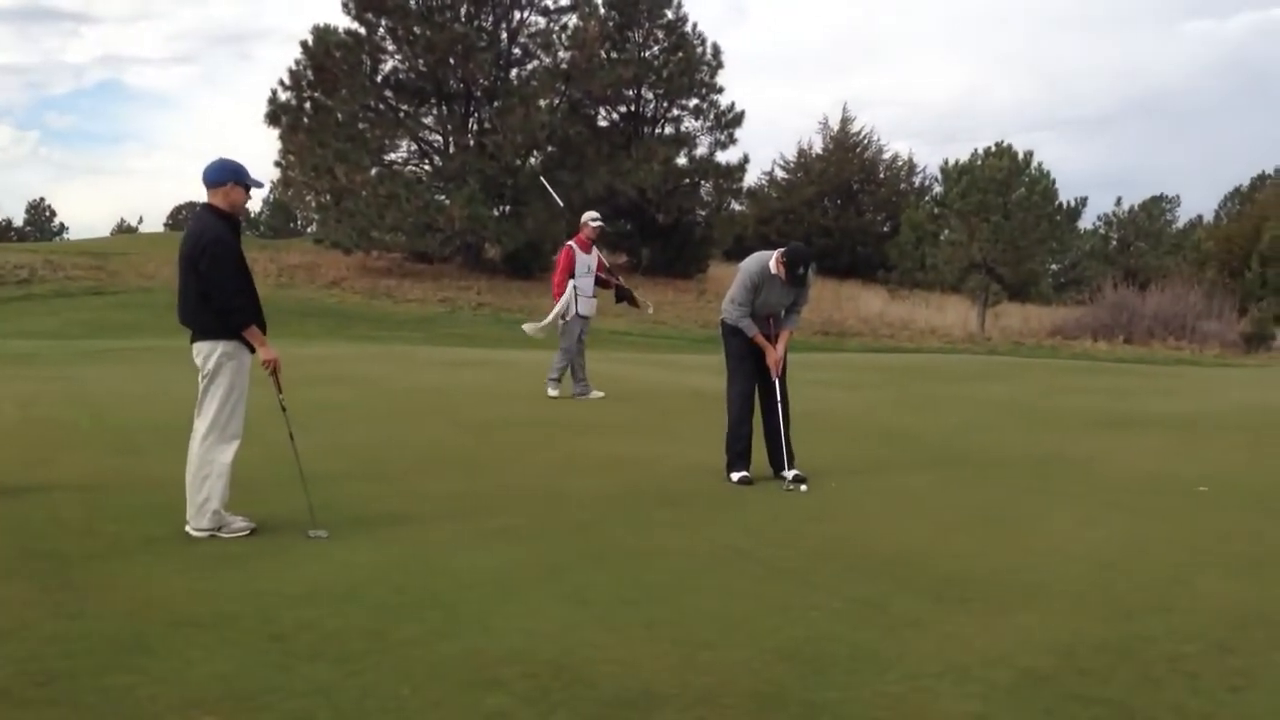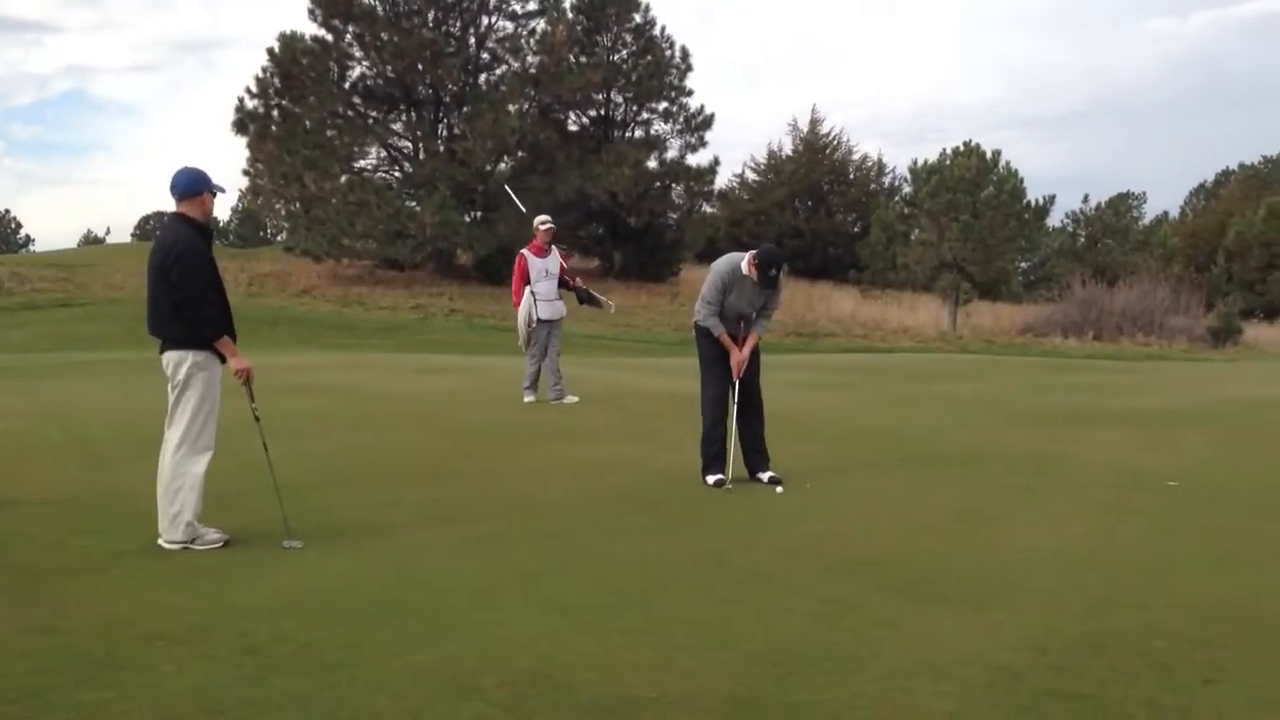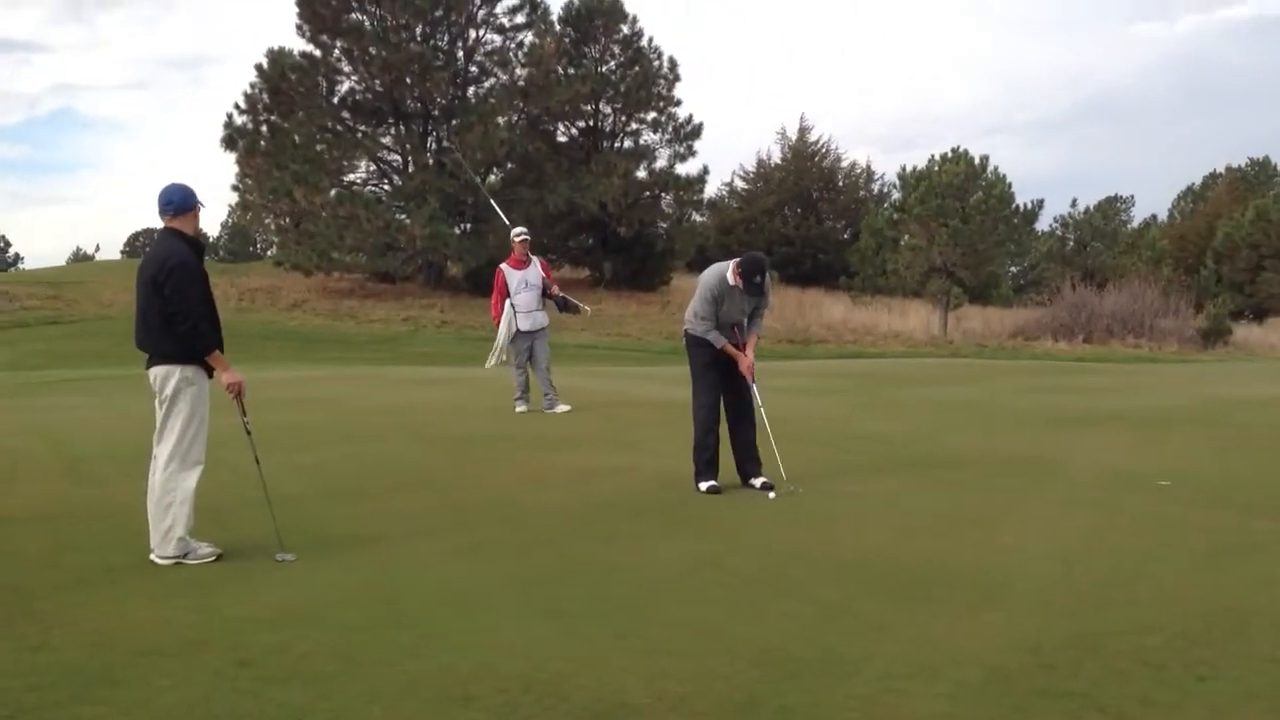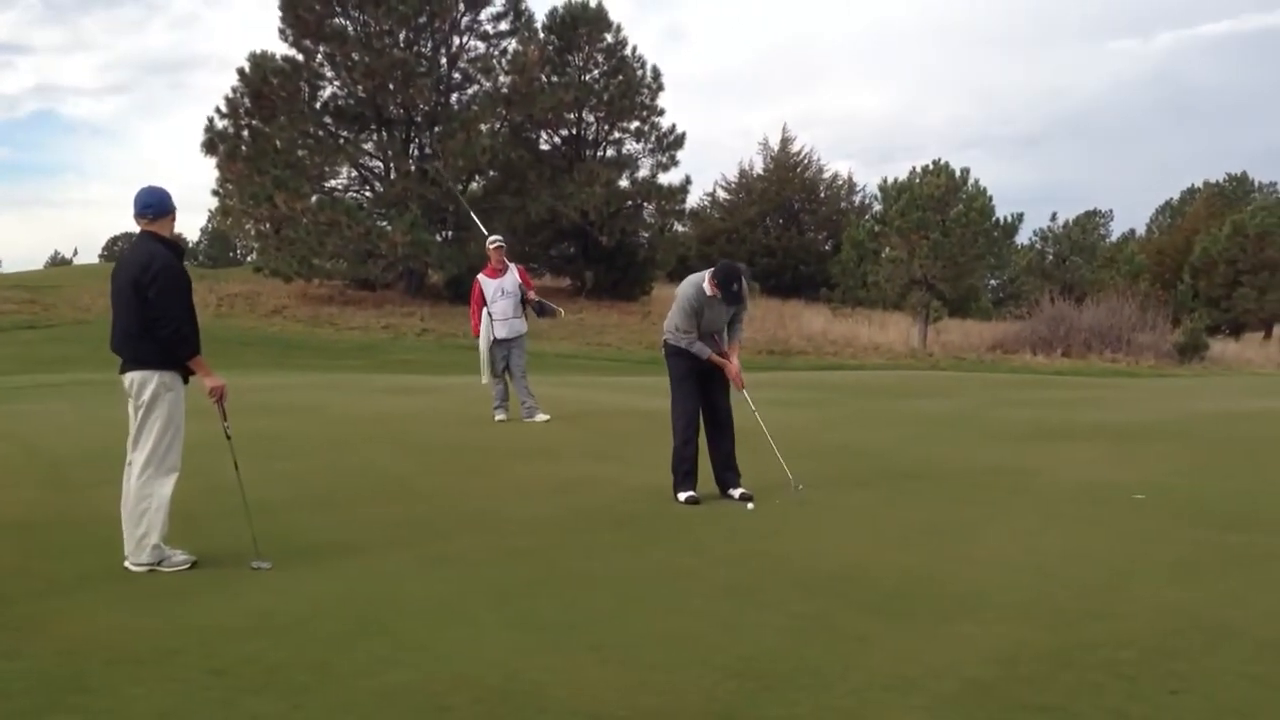
dt=0.4s
person 1, frame 1
left shoulder: (202, 228)
right shoulder: (216, 234)
right elbow: (228, 299)
right wrist: (261, 343)
left hip: (211, 338)
right hip: (224, 342)
left knee: (210, 428)
right knee: (217, 430)
left ankle: (204, 512)
right ankle: (206, 517)
person 1, frame 2
left shoulder: (170, 238)
right shoulder: (188, 244)
right elbow: (200, 309)
right wrist: (233, 353)
left hip: (178, 348)
right hip: (194, 352)
left knee: (179, 439)
right knee: (190, 441)
left ankle: (175, 525)
right ankle: (179, 530)
person 1, frame 3
left shoulder: (156, 254)
right shoulder: (181, 258)
right elbow: (192, 323)
right wrist: (224, 368)
left hip: (163, 362)
right hip: (182, 366)
left knee: (167, 453)
right knee: (181, 456)
left ankle: (167, 540)
right ankle: (173, 544)
person 1, frame 4
left shoulder: (127, 258)
right shoulder: (163, 262)
right elbow: (173, 327)
right wrist: (206, 373)
left hip: (135, 367)
right hip: (158, 372)
left knee: (140, 459)
right knee: (155, 463)
left ankle: (140, 547)
right ankle: (146, 551)
person 2, frame 1
left shoulder: (802, 276)
right shoulder: (753, 268)
left elbow: (794, 311)
right elbow: (740, 315)
left wrist: (781, 345)
right wrist: (767, 349)
left hip: (772, 331)
right hip: (739, 328)
left knee: (777, 396)
right knee: (742, 395)
left ankle: (784, 464)
right ankle: (737, 465)
person 2, frame 2
left shoulder: (774, 279)
right shoulder: (724, 269)
left elbow: (764, 316)
right elbow: (708, 314)
left wrist: (747, 349)
right wrist: (732, 350)
left hip: (745, 334)
right hip: (712, 332)
left knee: (751, 399)
right knee: (715, 398)
left ankle: (759, 466)
right ankle: (712, 468)
person 2, frame 3
left shoulder: (762, 282)
right shoulder: (711, 281)
left elbow: (757, 316)
right elbow: (705, 329)
left wrist: (749, 351)
right wrist: (738, 357)
left hip: (735, 340)
right hip: (703, 340)
left knee: (742, 406)
right knee: (707, 405)
left ankle: (751, 472)
right ankle: (705, 475)
person 2, frame 4
left shoulder: (737, 288)
right shoulder: (689, 292)
left elbow: (737, 320)
right elbow: (689, 341)
left wrist: (734, 357)
right wrist: (725, 365)
left hip: (714, 349)
right hip: (682, 350)
left knee: (721, 415)
right knee: (687, 415)
left ankle: (729, 482)
right ankle: (684, 485)
person 3, frame 1
left shoulder: (594, 251)
right shoulder: (570, 248)
left elbow: (597, 275)
right elbow: (560, 277)
left wrist: (610, 282)
right wrist: (559, 301)
left hip: (585, 308)
right hip: (571, 307)
left knee: (579, 349)
right knee: (567, 346)
left ankle: (582, 388)
right ankle: (553, 383)
person 3, frame 2
left shoulder: (556, 253)
right shoulder: (525, 256)
left elbow: (562, 278)
right elbow: (518, 284)
left wrist: (573, 283)
right wrist: (521, 308)
left hip: (556, 312)
right hip: (537, 313)
left knee: (554, 354)
right knee: (535, 354)
left ankle: (557, 393)
right ankle: (529, 391)
person 3, frame 3
left shoulder: (539, 264)
right shoulder: (504, 269)
left elbow: (548, 287)
right elbow: (498, 297)
left wrist: (553, 291)
right wrist: (499, 322)
left hip: (539, 323)
right hip: (518, 325)
left knee: (543, 365)
right knee: (520, 365)
left ankle: (551, 402)
right ankle: (521, 401)
person 3, frame 4
left shoulder: (517, 271)
right shoulder: (481, 279)
left elbow: (530, 292)
right elbow: (476, 307)
left wrist: (532, 297)
right wrist: (478, 332)
left hip: (517, 331)
right hip: (495, 333)
left knee: (519, 372)
right knee: (497, 374)
left ankle: (530, 410)
right ankle: (500, 409)
